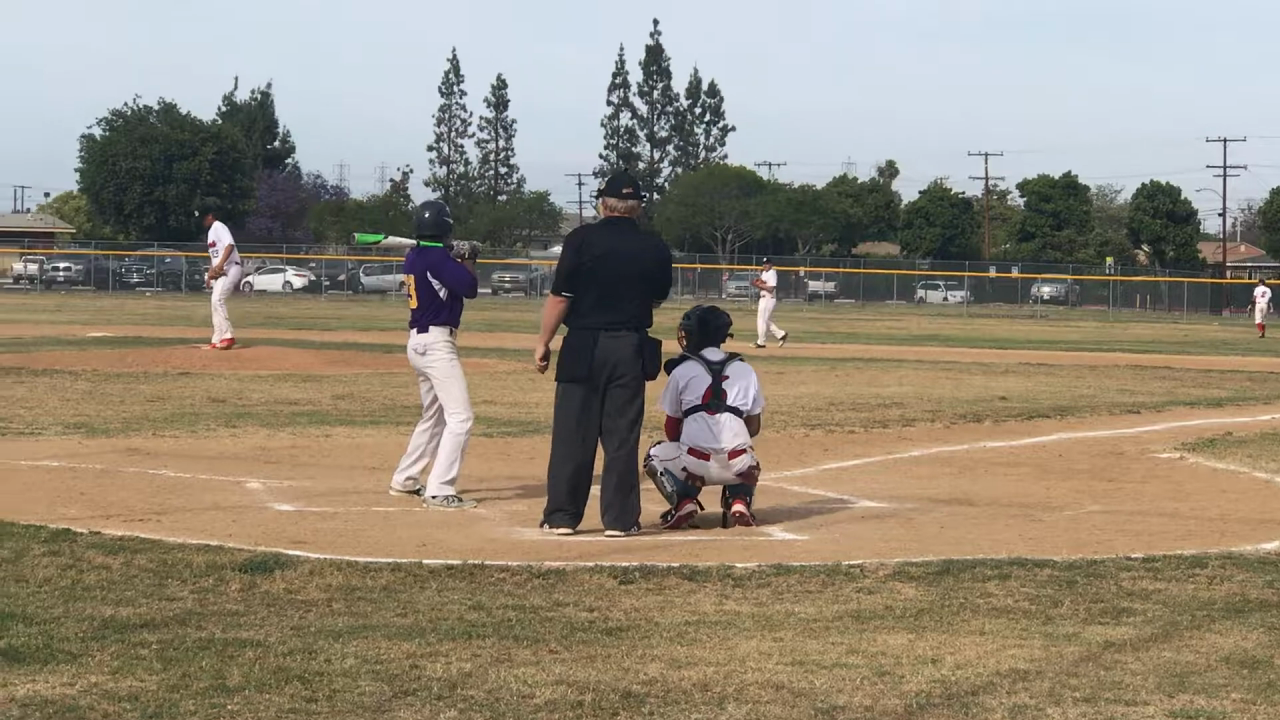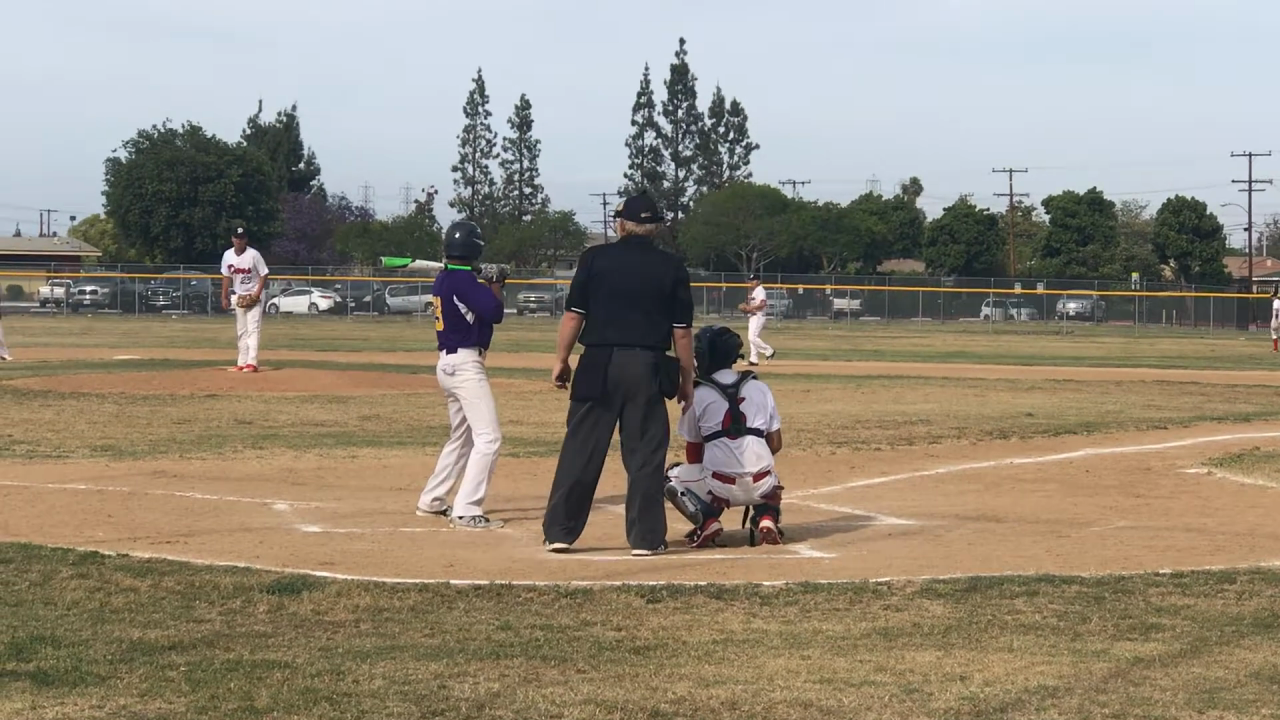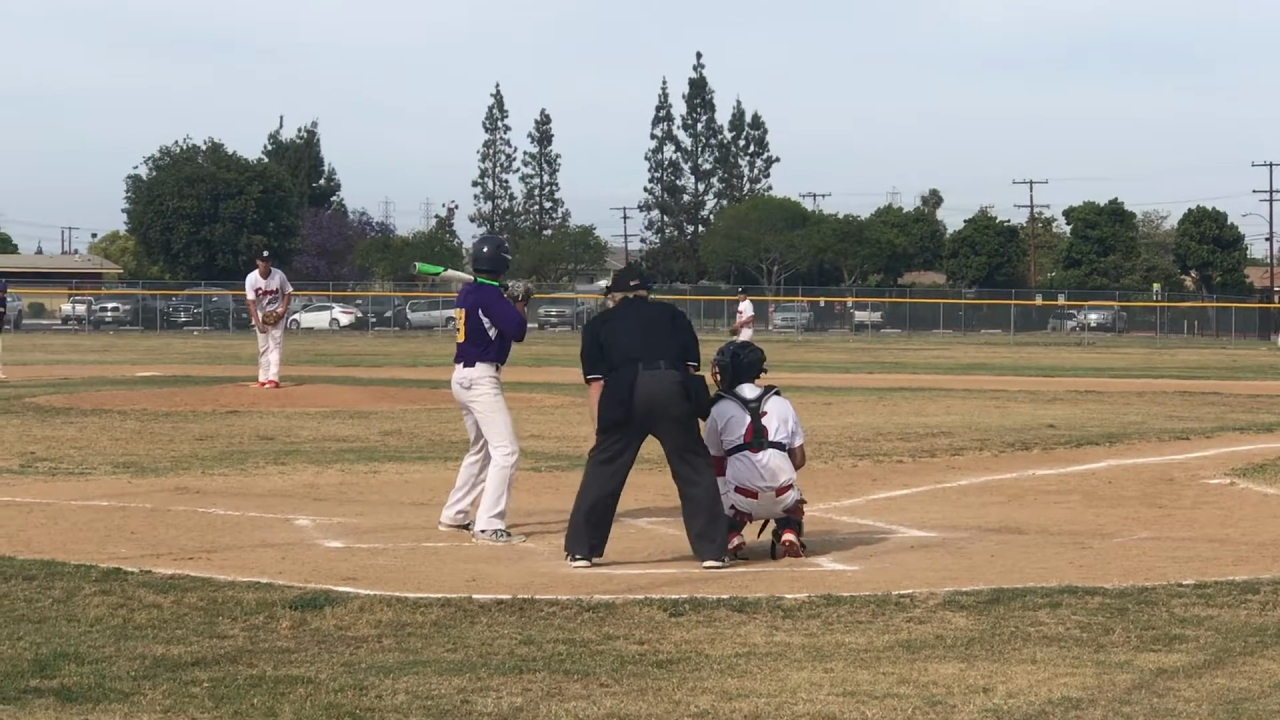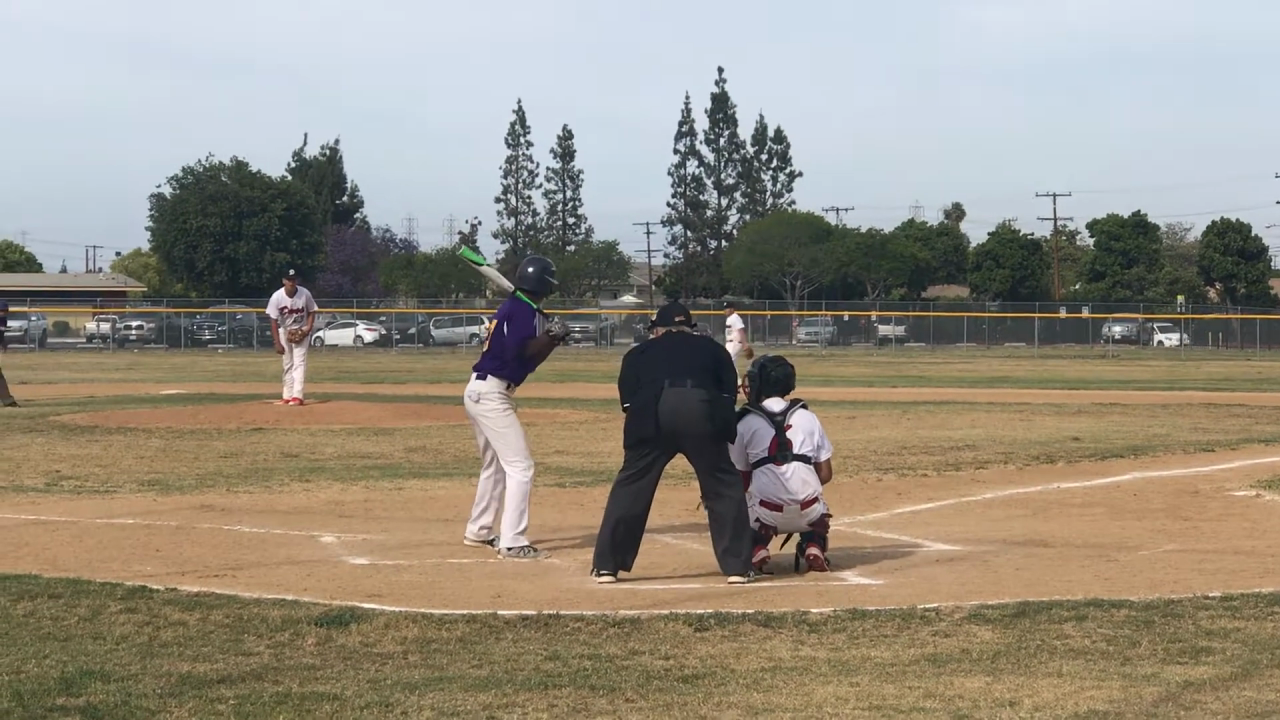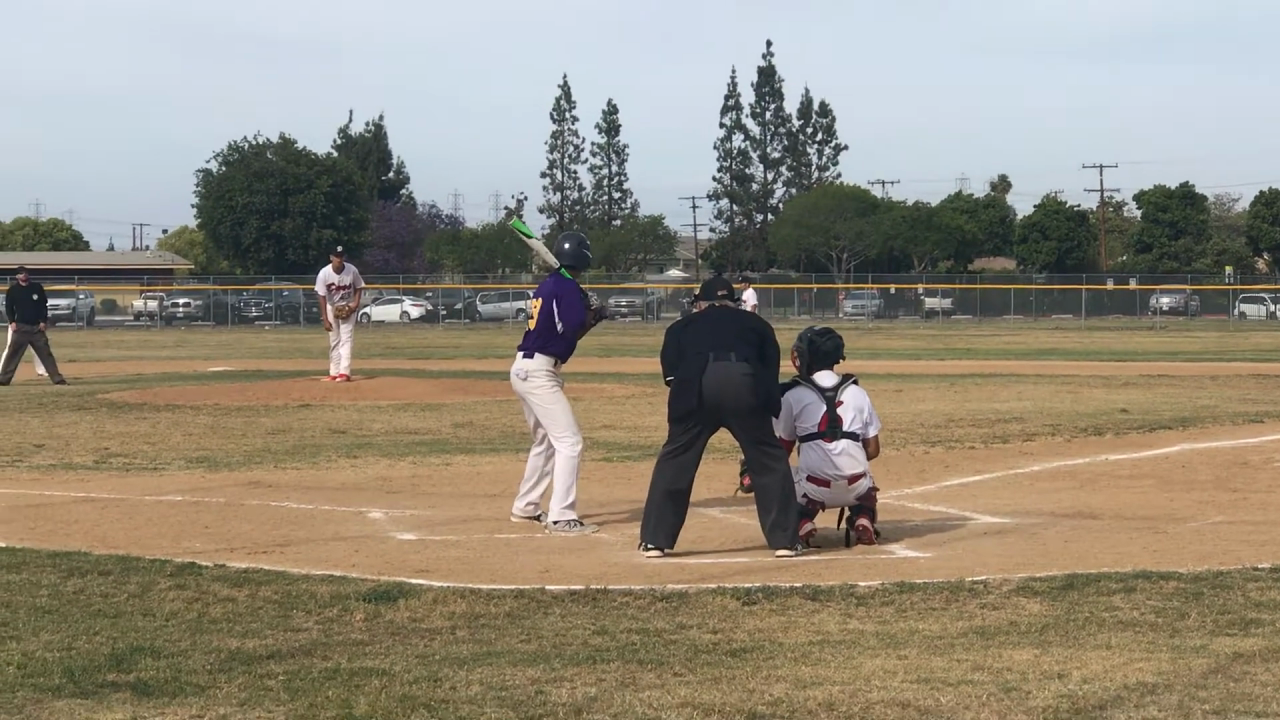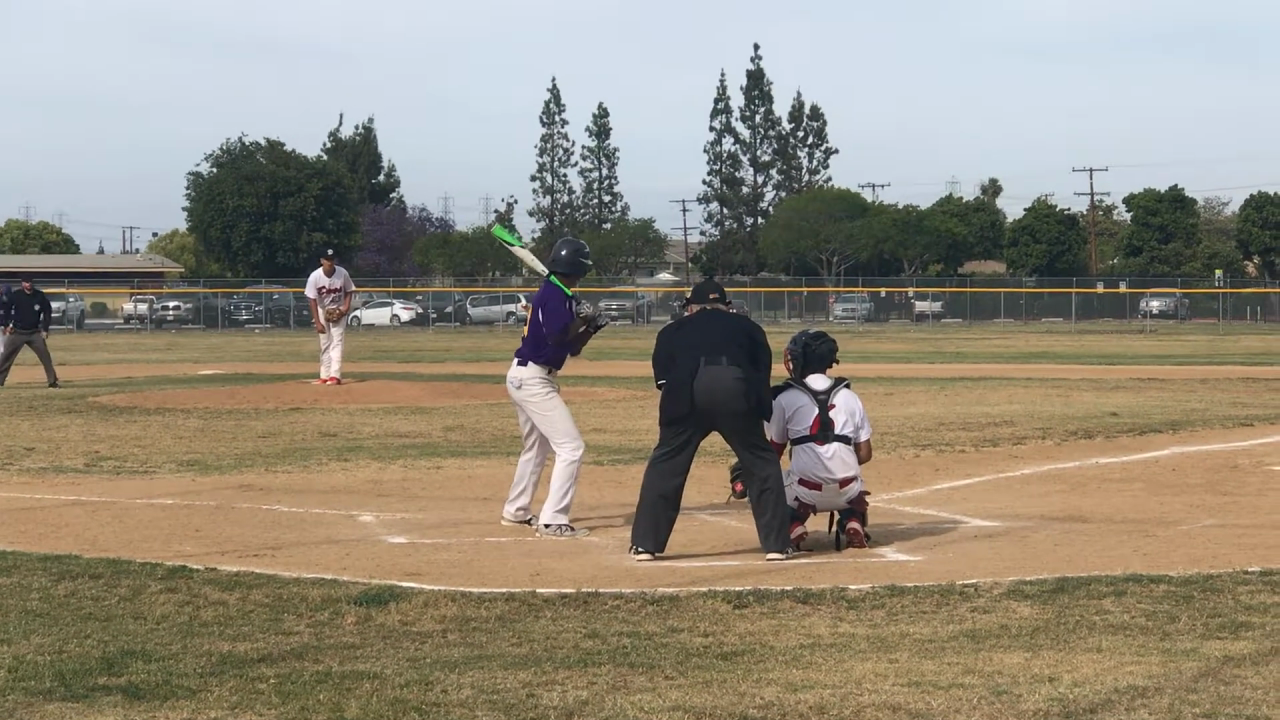
dt=0.7s
person 1, frame 1
left shoulder: (581, 239)
right shoulder: (656, 248)
left elbow: (560, 297)
left wrist: (543, 343)
left hip: (583, 347)
right hip: (631, 349)
left knee: (572, 434)
right knee: (622, 437)
left ankle: (561, 516)
right ankle: (620, 519)
person 1, frame 2
left shoulder: (596, 257)
right shoulder: (672, 267)
left elbow: (574, 315)
right elbow: (682, 331)
left wrist: (562, 360)
right wrist: (686, 379)
left hip: (599, 366)
right hip: (647, 368)
left knee: (581, 451)
right knee: (646, 456)
left ankle: (560, 531)
right ankle: (645, 537)
person 1, frame 3
left shoulder: (597, 324)
right shoulder: (672, 313)
left elbow: (596, 382)
right elbow: (691, 367)
left wrist: (600, 431)
right wrist: (682, 415)
left hip: (624, 392)
right hip: (673, 386)
left knee: (602, 469)
right knee: (695, 469)
left ankle: (580, 550)
right ankle: (712, 551)
person 1, frame 4
left shoulder: (638, 353)
right shoulder: (713, 348)
left elbow: (630, 405)
right elbow: (728, 397)
left wrist: (642, 449)
right wrist: (711, 447)
left hip: (652, 411)
right hip: (701, 408)
left knee: (630, 485)
right knee: (725, 485)
left ankle: (606, 566)
right ankle: (737, 566)
person 1, frame 5
left shoulder: (680, 327)
right shoulder: (756, 323)
left elbow: (671, 373)
right elbow: (771, 367)
left wrist: (686, 406)
right wrist: (767, 403)
left hip: (696, 387)
right hip: (745, 384)
left knee: (674, 460)
right knee: (770, 460)
left ankle: (654, 540)
right ankle: (784, 540)
person 1, frame 6
left shoulder: (672, 330)
right shoulder: (747, 326)
left elbow: (662, 377)
right elbow: (763, 372)
right wrist: (759, 408)
left hip: (688, 392)
right hip: (736, 388)
left knee: (664, 464)
right knee: (763, 463)
left ankle: (645, 545)
right ankle: (776, 545)
person 2, frame 1
left shoulder: (414, 256)
right shoulder: (437, 256)
right elbow: (470, 288)
left wrist: (455, 258)
right wrist: (467, 260)
left hip: (420, 341)
right hip: (436, 343)
left knee: (434, 417)
right knee: (460, 417)
left ankle: (404, 480)
right ankle: (439, 491)
person 2, frame 2
left shoulder: (443, 278)
right shoulder: (463, 279)
right elbow: (495, 313)
left wrist: (485, 283)
right wrist: (495, 284)
left hip: (450, 363)
right hip: (465, 364)
left knee: (462, 438)
right knee: (488, 438)
left ankle: (431, 501)
right ankle: (466, 511)
person 2, frame 3
left shoulder: (467, 292)
right shoulder: (490, 293)
right elbow: (517, 332)
left wrist: (509, 301)
right wrist: (520, 303)
left hip: (464, 376)
right hip: (481, 379)
left knee: (481, 449)
right knee: (505, 451)
left ankle: (453, 515)
right ankle: (489, 526)
person 2, frame 4
left shoulder: (512, 306)
right shoulder: (524, 310)
left elbow: (528, 361)
right elbow: (517, 351)
left wrist: (553, 341)
right wrist: (548, 336)
left hip: (479, 391)
right hip: (491, 394)
left knee: (494, 465)
right knee: (520, 467)
left ankle: (478, 531)
right ankle: (513, 543)
person 2, frame 5
left shoulder: (546, 286)
right shoulder: (568, 287)
right elbow: (573, 329)
left wrist: (592, 319)
right wrist: (592, 312)
left hip: (526, 368)
right hip: (538, 372)
left knee: (546, 441)
right knee: (569, 441)
left ankle: (525, 507)
right ankle: (561, 517)
person 2, frame 6
left shoulder: (552, 293)
right shoulder: (555, 294)
left elbow: (572, 348)
right elbow: (557, 337)
left wrist: (591, 327)
right wrist: (581, 319)
left hip: (523, 376)
right hip: (534, 379)
left knee: (536, 447)
right knee: (571, 448)
left ankle: (516, 511)
right ankle: (552, 521)
person 3, frame 1
left shoulder: (682, 370)
right shoulder: (745, 370)
left elbow: (672, 427)
right elbow: (754, 427)
left hip: (696, 464)
right hip: (737, 465)
left knee: (656, 456)
right knee: (748, 461)
left ankle: (682, 501)
right ankle: (740, 502)
person 3, frame 2
left shoulder: (698, 395)
right shoulder: (760, 388)
left elbow: (693, 453)
right elbow: (775, 444)
left wrist: (706, 472)
left hip: (720, 488)
right hip: (760, 486)
left knee: (673, 477)
left ankle: (706, 521)
right ankle: (767, 518)
person 3, frame 3
left shoulder: (719, 409)
right shoulder: (782, 403)
left elbow: (716, 466)
right elbow: (799, 460)
left hip: (742, 501)
right hip: (782, 499)
left ankle: (730, 536)
right ankle: (790, 535)
person 3, frame 4
left shoulder: (745, 423)
right shoulder: (809, 417)
left elbow: (741, 482)
right elbow: (825, 474)
left hip: (766, 515)
right hip: (809, 514)
left ankle: (756, 550)
right ankle: (814, 548)
person 3, frame 5
left shoulder: (794, 395)
right shoulder: (858, 392)
left elbow: (782, 451)
right elbow: (872, 450)
left hip: (815, 489)
right hip: (856, 489)
left ankle: (802, 523)
right ankle: (862, 520)
person 3, frame 6
left shoulder: (786, 398)
right shoulder: (850, 397)
left elbow: (774, 453)
right elbow: (865, 454)
left hip: (807, 493)
right hip: (848, 492)
left ankle: (794, 527)
right ankle: (854, 525)
